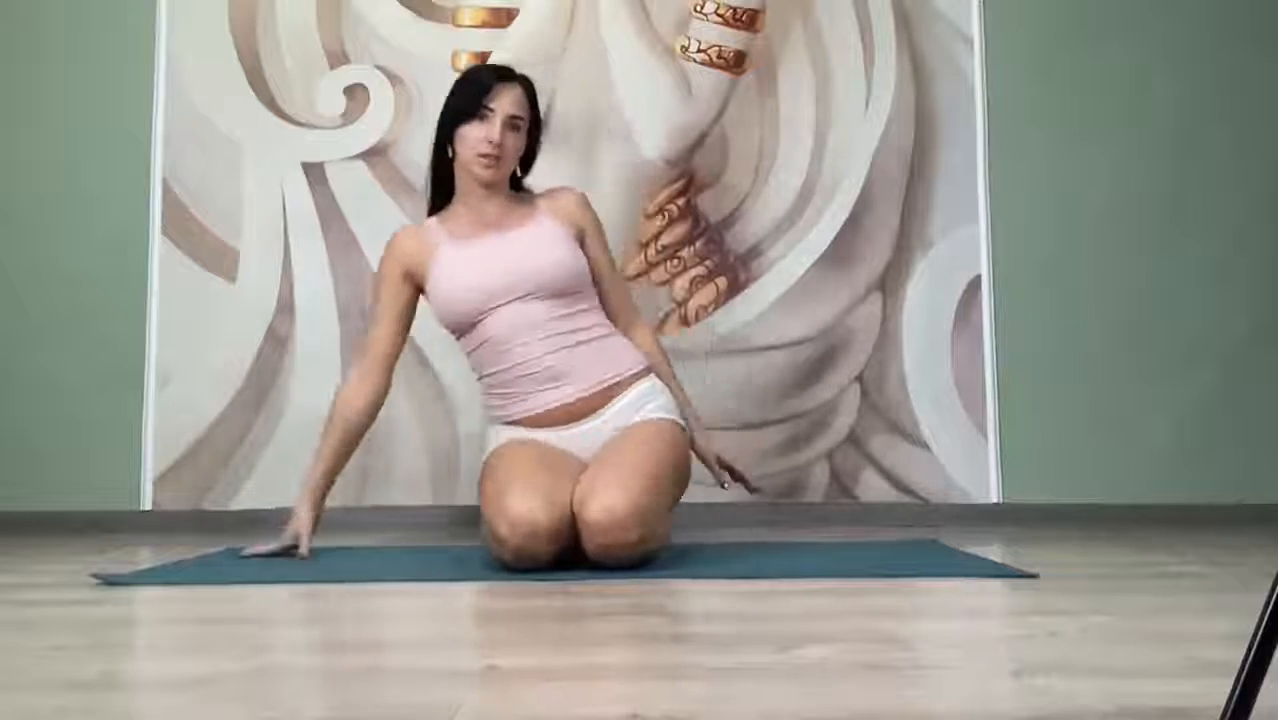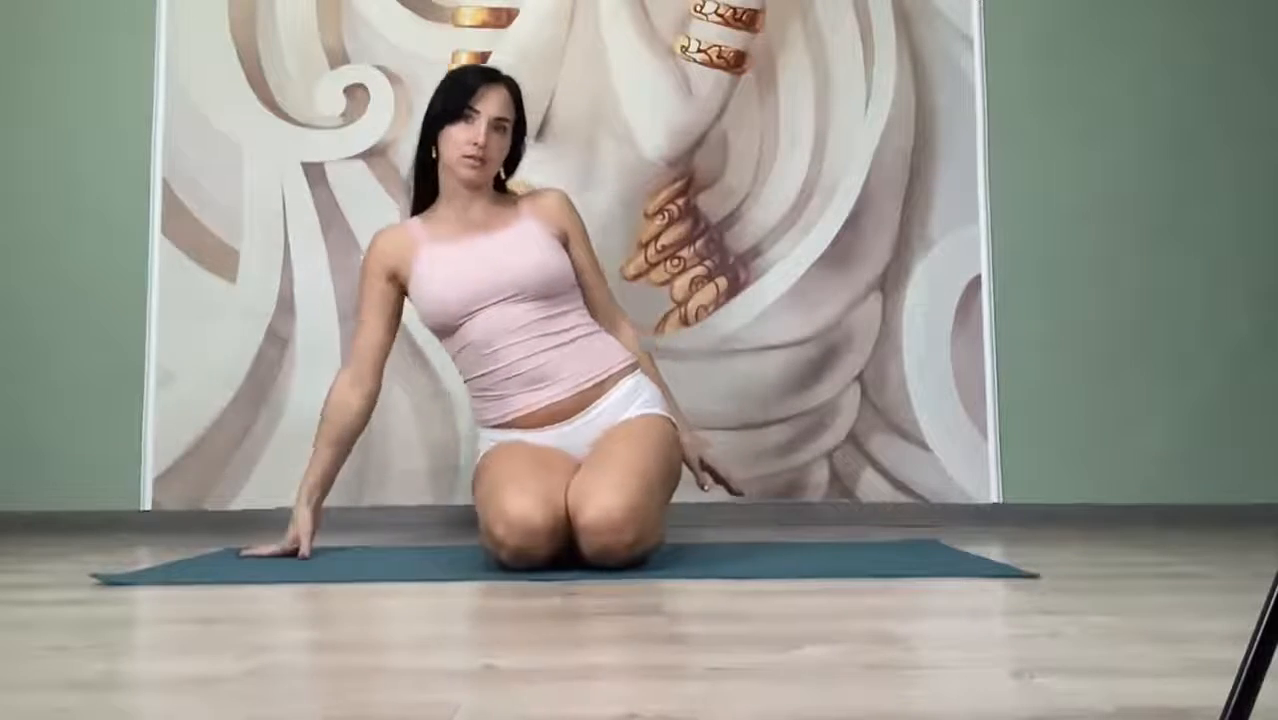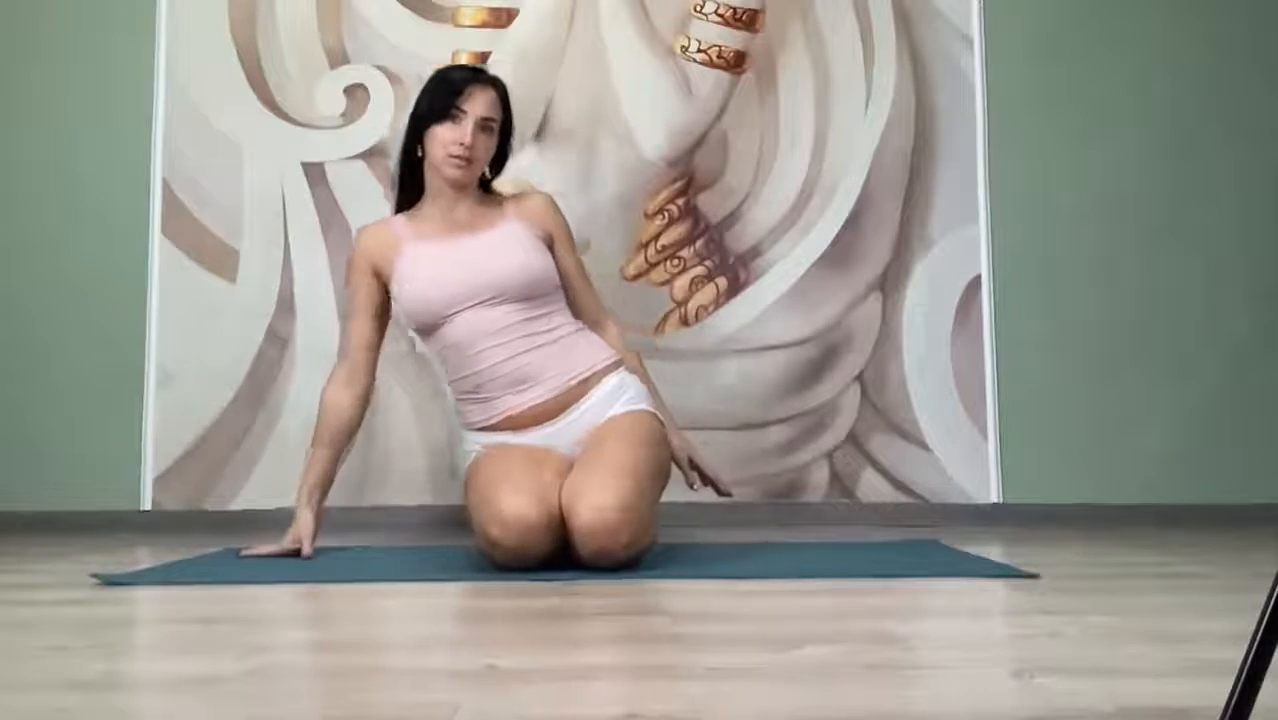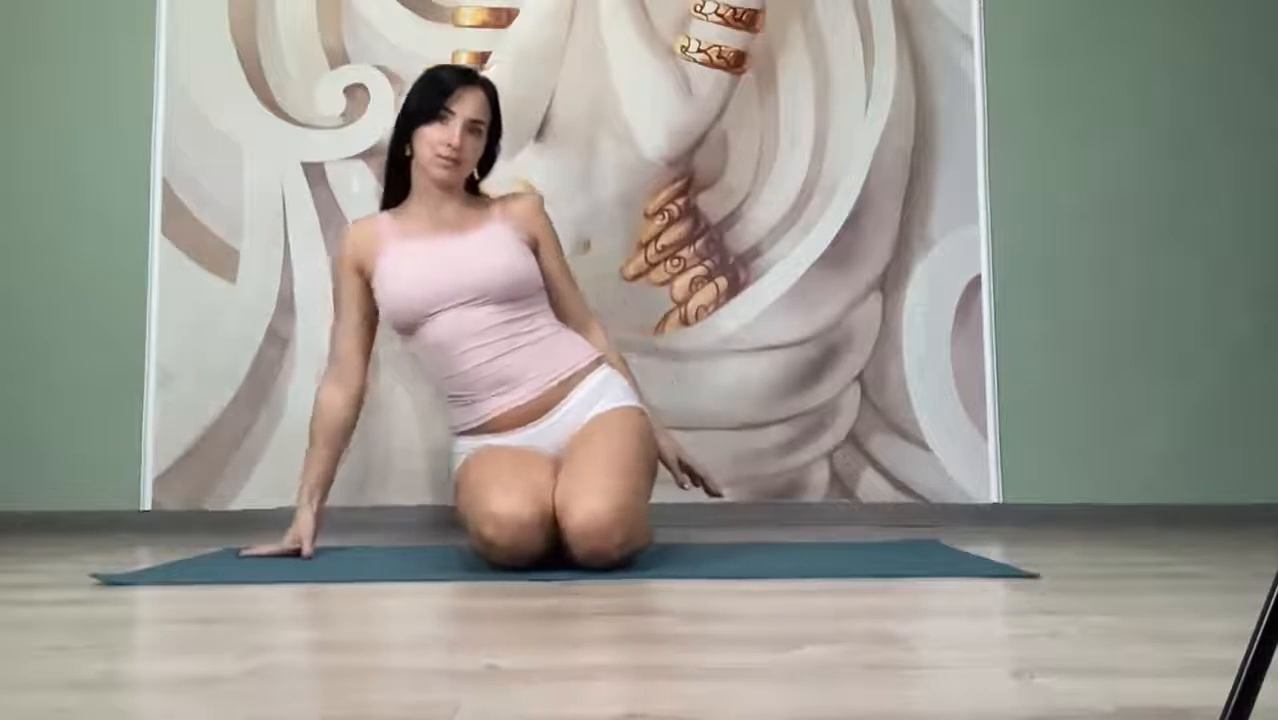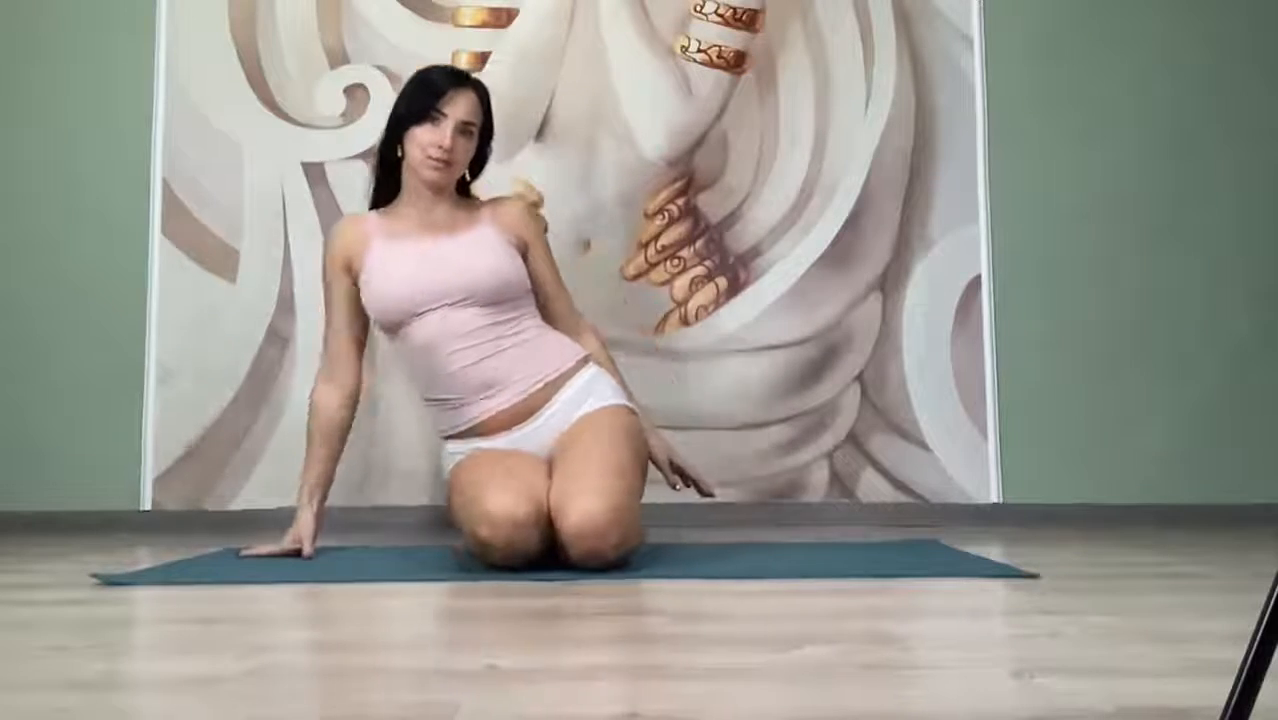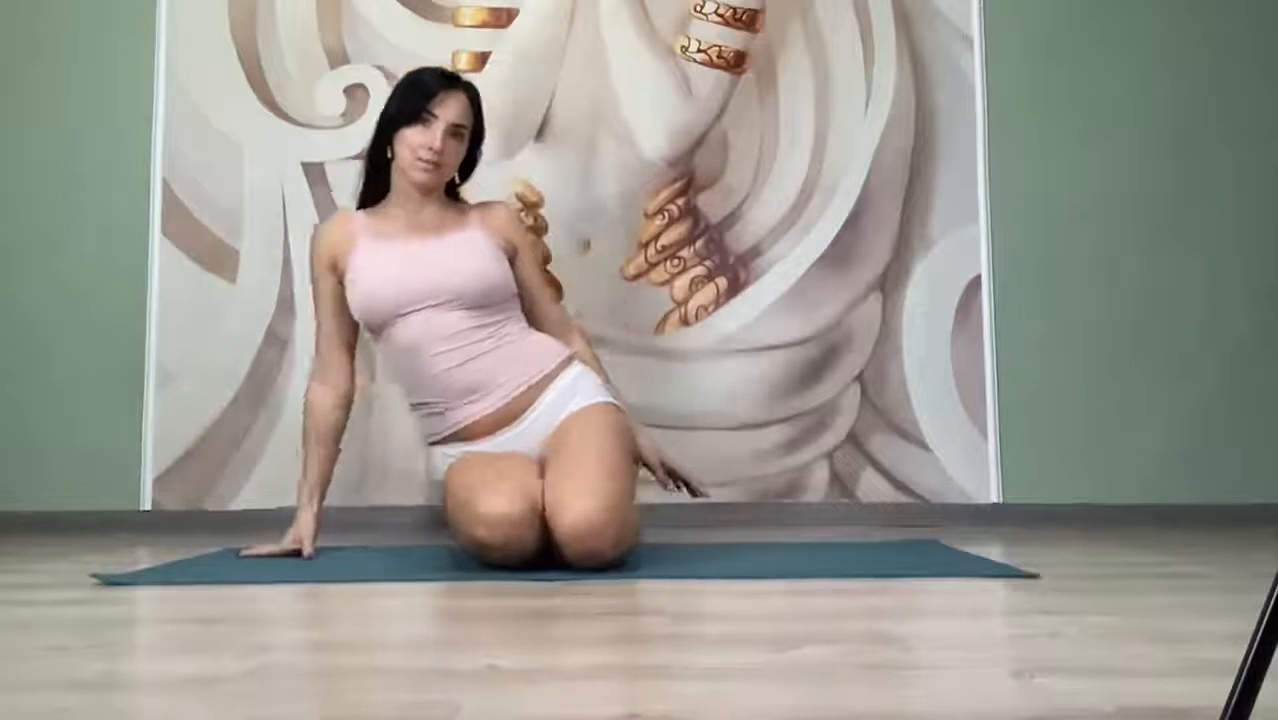
dt=0.1s
person 1, frame 1
left shoulder: (566, 209)
right shoulder: (414, 248)
left elbow: (630, 323)
right elbow: (368, 376)
left wrist: (695, 427)
right wrist: (310, 501)
left hip: (631, 410)
right hip: (527, 436)
left knee: (613, 531)
right knee: (525, 536)
left ankle: (631, 498)
right ankle: (574, 500)
person 1, frame 2
left shoulder: (550, 210)
right shoulder: (395, 247)
left elbow: (614, 323)
right elbow: (358, 380)
left wrist: (681, 427)
right wrist: (307, 505)
left hip: (618, 407)
right hip: (516, 439)
left knee: (610, 532)
right knee: (522, 535)
left ankle: (632, 505)
right ankle: (566, 506)
person 1, frame 3
left shoulder: (534, 212)
right shoulder: (381, 244)
left elbow: (600, 323)
right elbow: (351, 379)
left wrist: (669, 426)
right wrist: (307, 505)
left hip: (605, 405)
right hip: (503, 441)
left knee: (604, 535)
right knee: (517, 534)
left ankle: (622, 499)
right ankle: (558, 503)
person 1, frame 4
left shoulder: (521, 214)
right shoulder: (365, 241)
left elbow: (586, 326)
right elbow: (344, 378)
left wrist: (656, 429)
right wrist: (309, 508)
left hip: (588, 403)
right hip: (490, 444)
left knee: (598, 535)
right knee: (510, 532)
left ankle: (618, 504)
right ankle: (554, 505)
person 1, frame 5
left shoulder: (511, 217)
right shoulder: (354, 240)
left elbow: (575, 328)
right elbow: (338, 378)
left wrist: (647, 431)
right wrist: (308, 508)
left hip: (577, 403)
right hip: (479, 446)
left knee: (593, 536)
right knee: (505, 532)
left ankle: (610, 500)
right ankle: (548, 505)
person 1, frame 6
left shoulder: (498, 222)
right shoulder: (339, 238)
left elbow: (565, 333)
right elbow: (331, 377)
left wrist: (635, 434)
right wrist: (308, 509)
left hip: (563, 403)
right hip: (469, 450)
left knee: (589, 536)
right knee: (502, 530)
left ankle: (606, 498)
right ankle: (536, 504)
